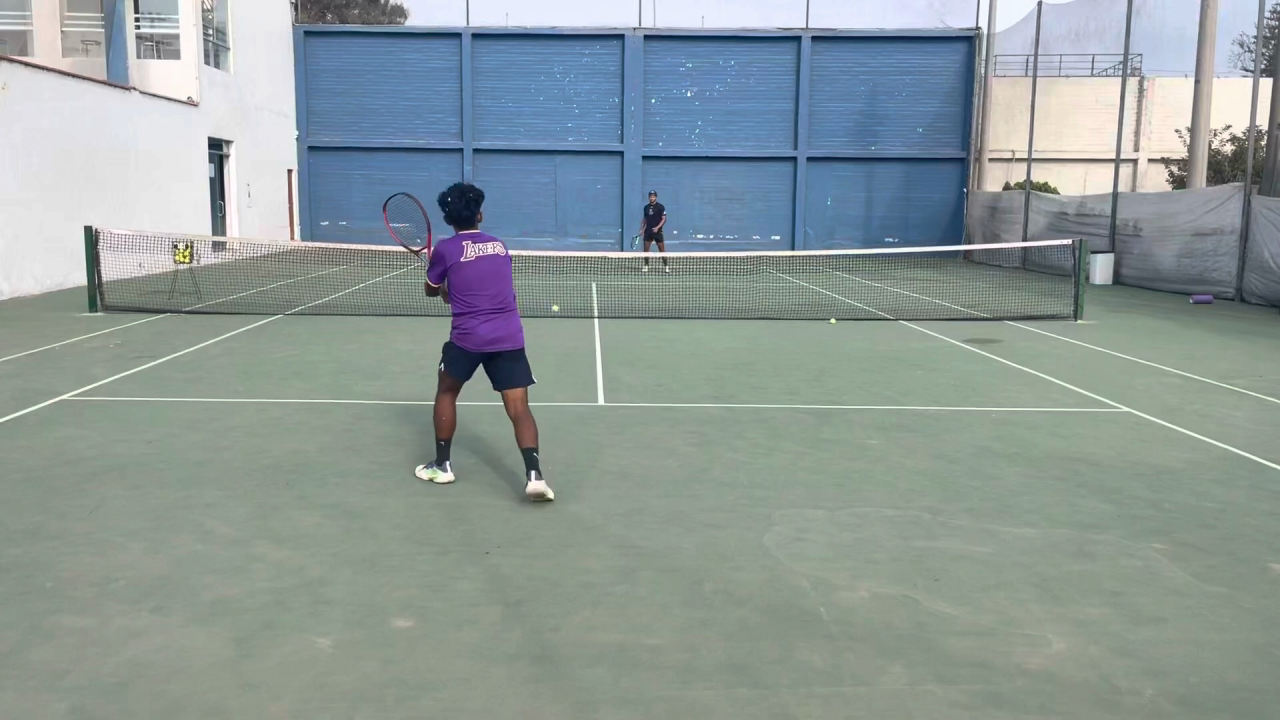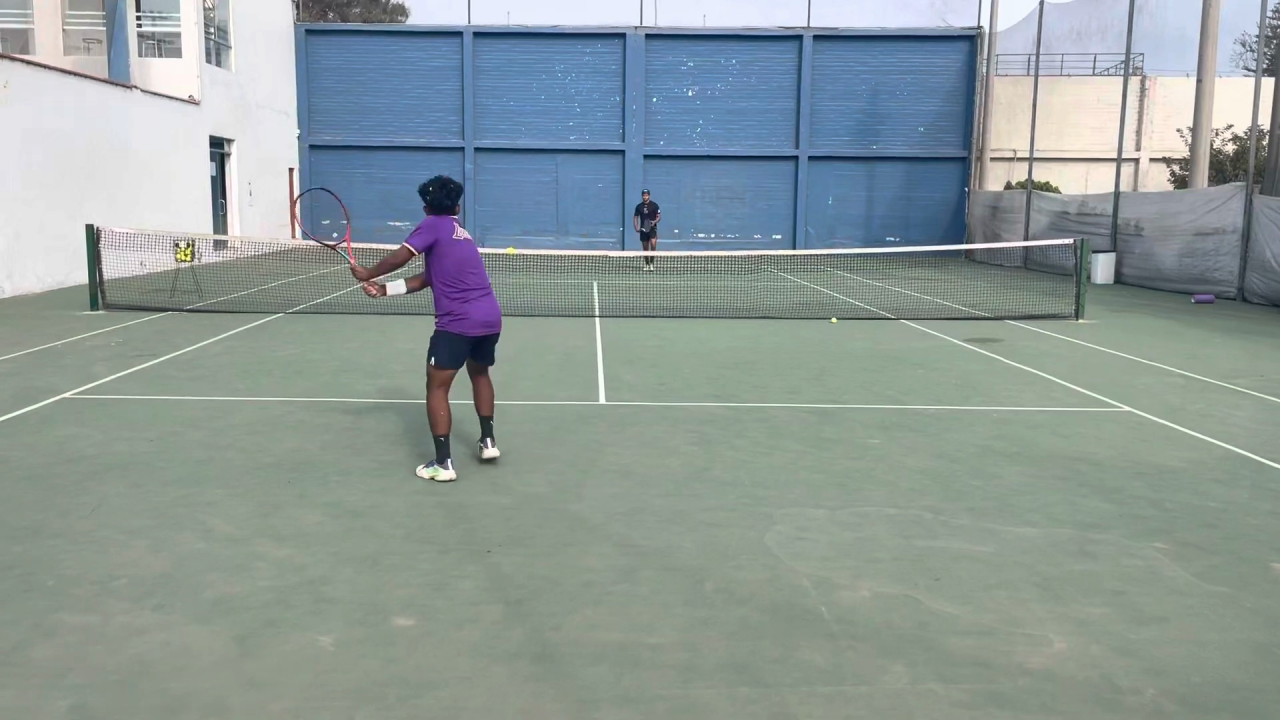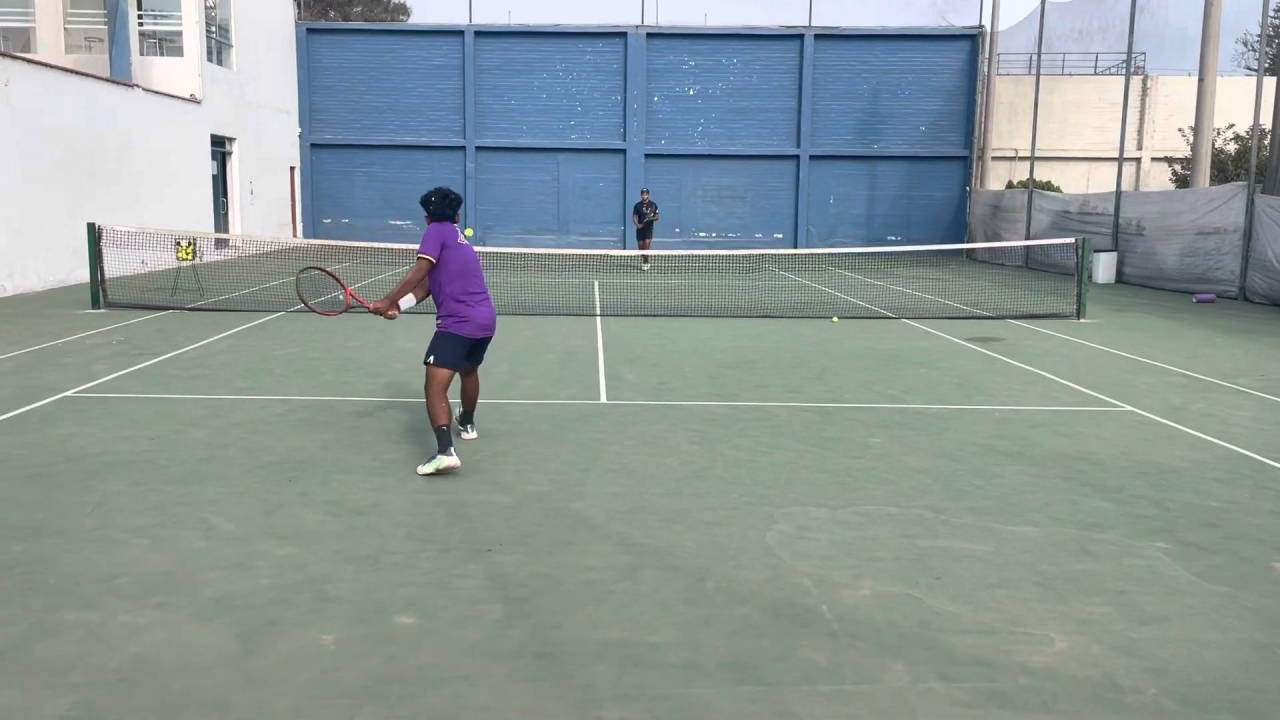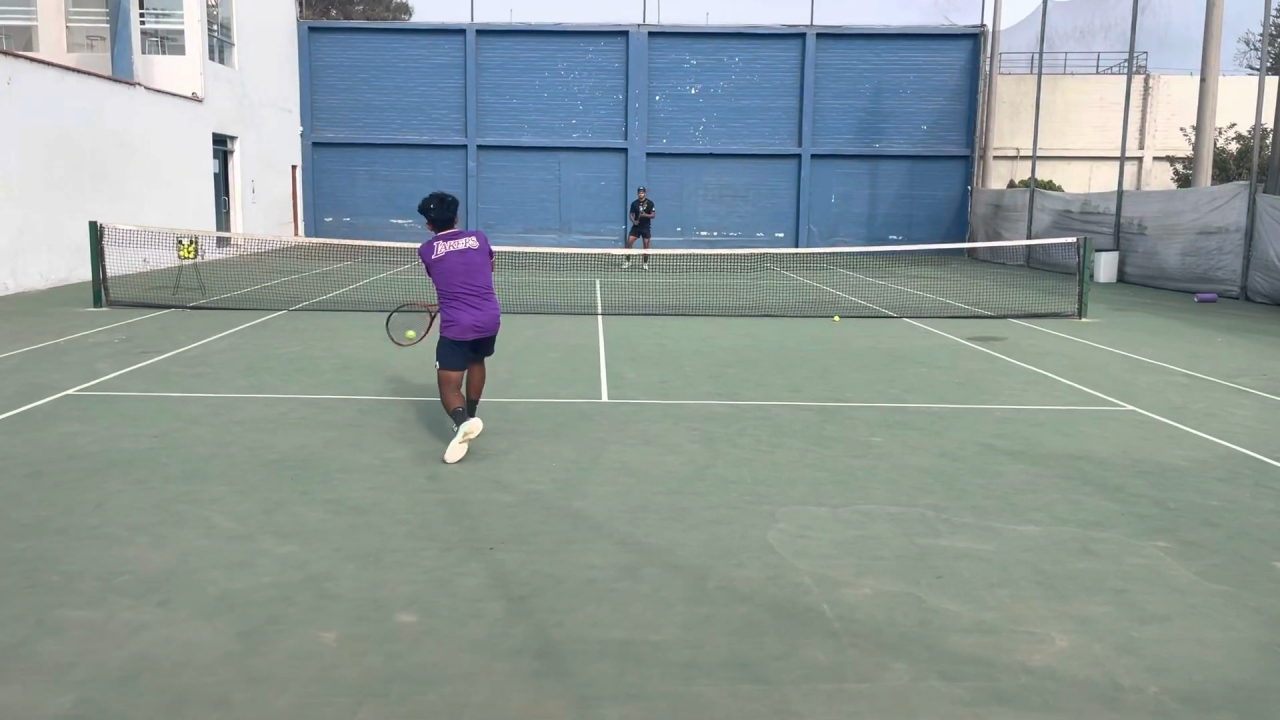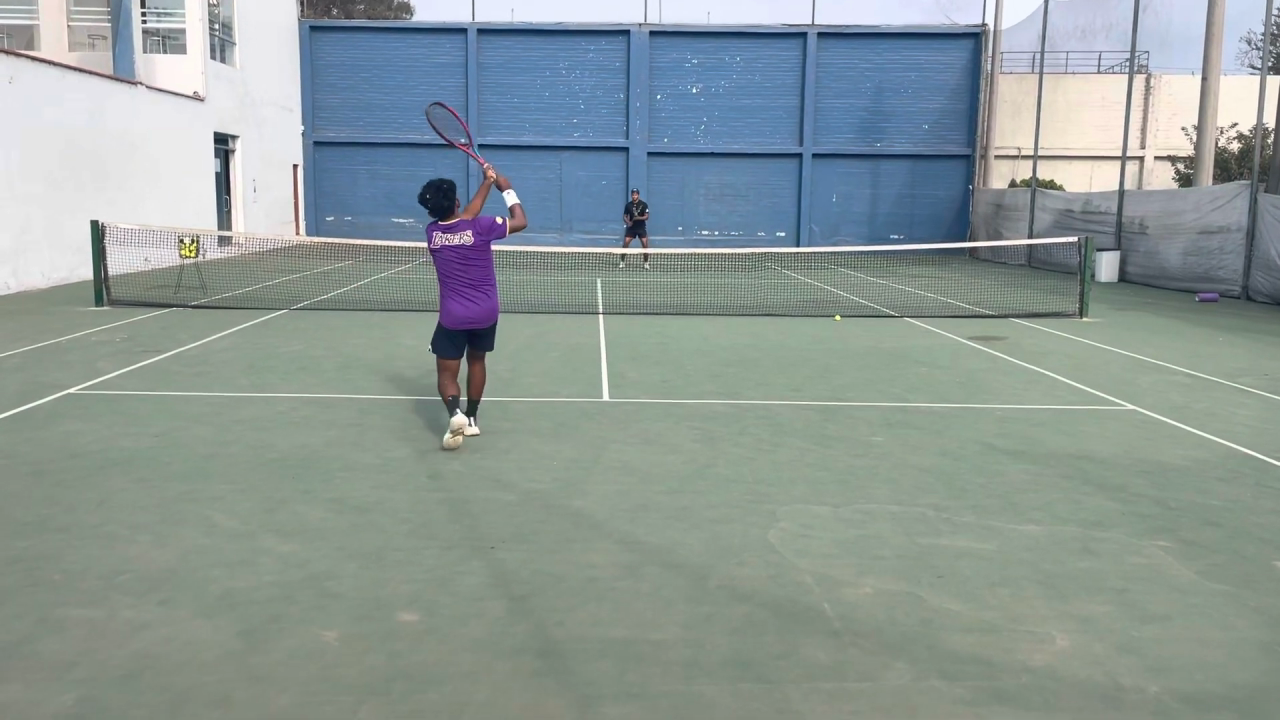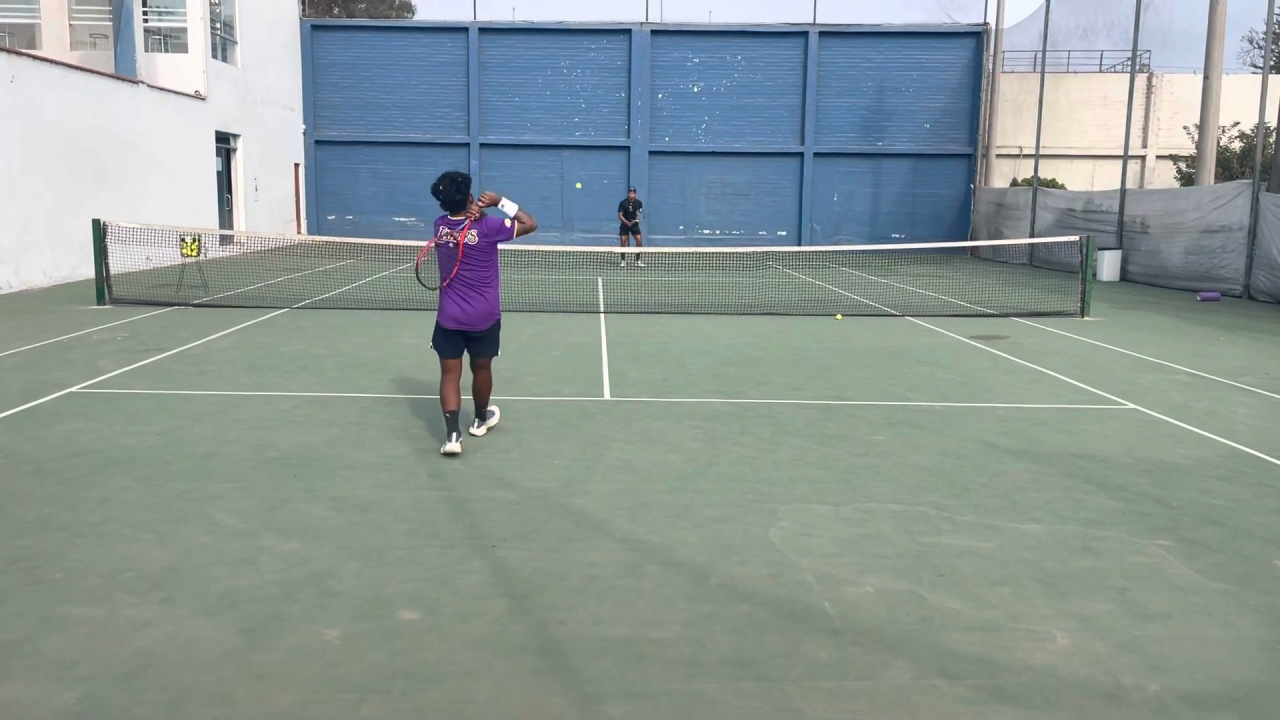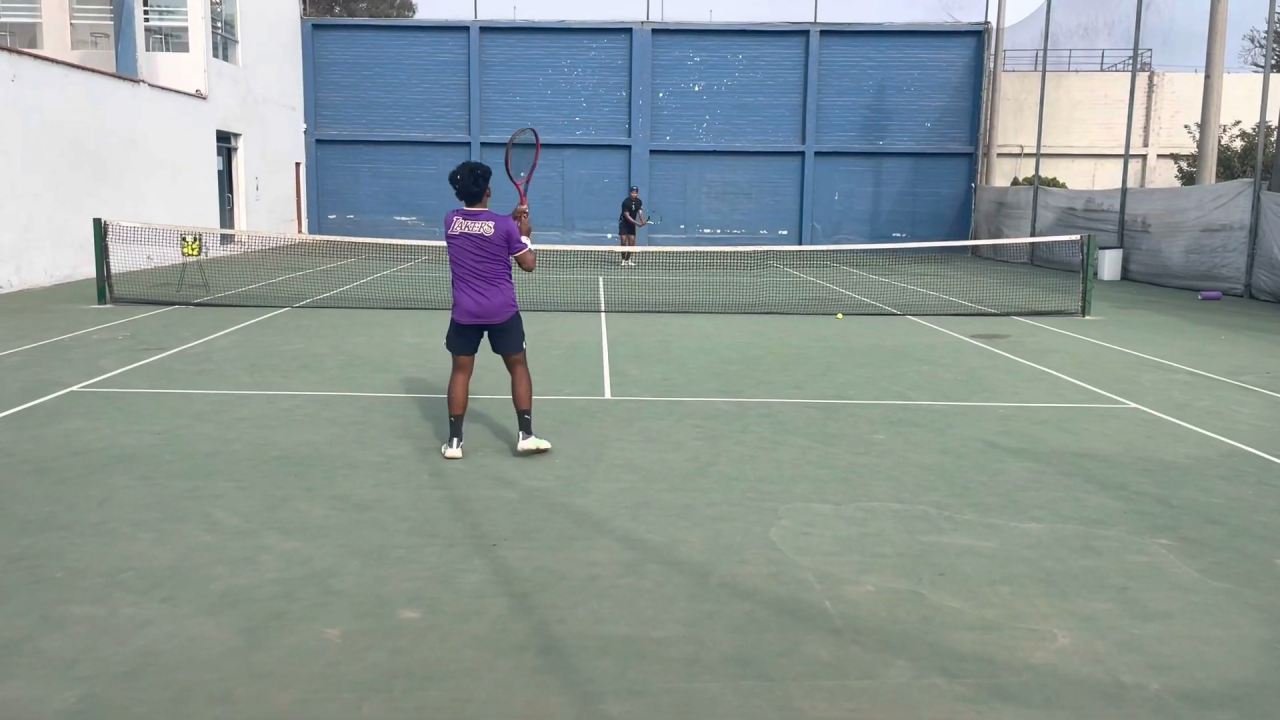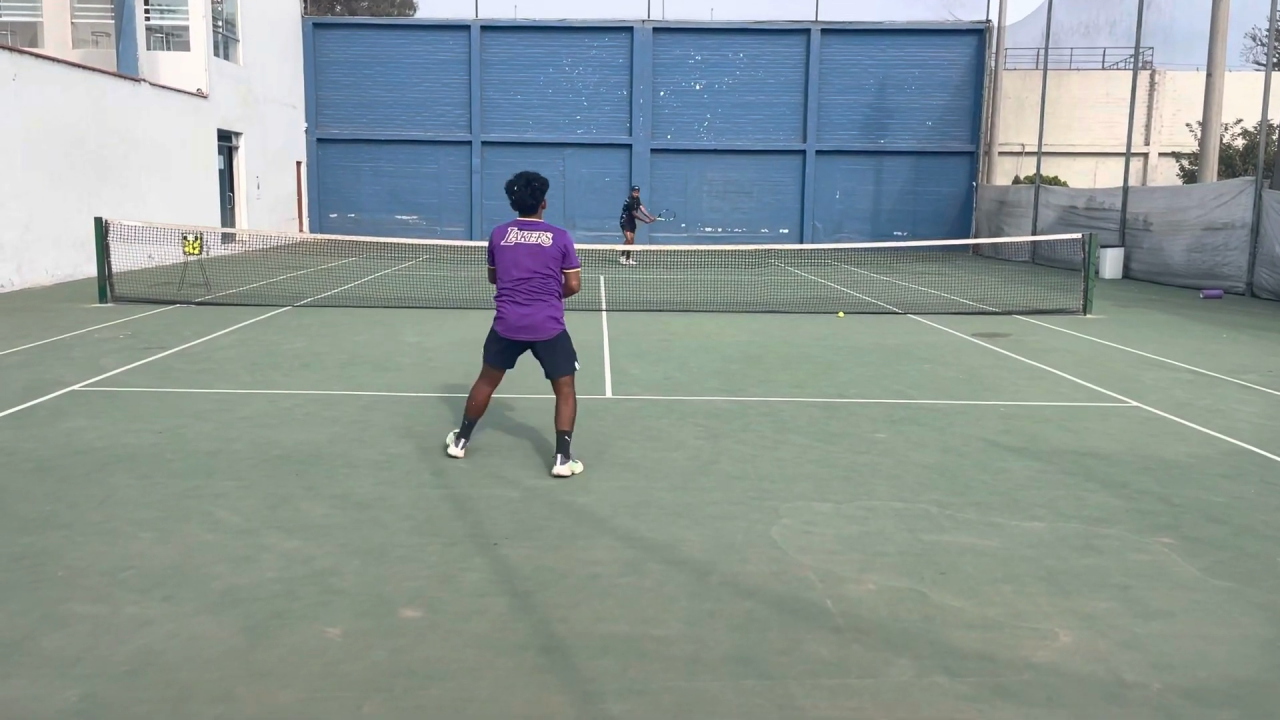
dt=0.3s
person 1, frame 1
left shoulder: (444, 249)
right shoulder: (500, 246)
left elbow: (433, 289)
left hip: (468, 339)
right hip: (509, 337)
left knee: (446, 393)
right knee: (519, 410)
left ankle: (442, 466)
right ankle: (534, 474)
person 1, frame 2
left shoulder: (434, 225)
right shoulder: (461, 234)
left elbow: (400, 257)
right elbow: (427, 278)
left wrist: (367, 275)
right wrist: (385, 288)
left hip: (457, 323)
right hip: (491, 319)
left knee: (437, 389)
right knee: (480, 374)
left ankle: (442, 463)
right ankle: (488, 440)
person 1, frame 3
left shoulder: (437, 232)
right shoulder: (460, 239)
left elbow: (419, 273)
right elbow: (428, 284)
left wrist: (389, 301)
right wrist: (399, 306)
left hip: (458, 323)
right hip: (486, 320)
left knee: (435, 388)
right knee: (468, 370)
left ankle: (445, 451)
right ankle: (467, 423)
person 1, frame 4
left shoulder: (426, 250)
right shoulder: (478, 238)
left hip: (457, 325)
right hip: (490, 319)
left knee: (449, 387)
right knee: (476, 361)
left ankle: (464, 421)
right ankle: (470, 416)
person 1, frame 5
left shoulder: (431, 232)
right shoulder: (480, 227)
right elbow: (521, 222)
left wrist: (486, 185)
right wrist: (505, 188)
left hip: (452, 316)
right hip: (485, 313)
left knee: (446, 373)
right knee: (476, 361)
left ankle: (455, 413)
right ankle: (470, 418)
person 1, frame 6
left shoulder: (439, 226)
right shoulder: (488, 226)
right elbow: (530, 224)
left wrist: (477, 211)
right wrist: (499, 201)
left hip: (449, 316)
right hip: (485, 315)
left knee: (450, 374)
right knee: (482, 368)
left ankle: (453, 435)
right ankle: (480, 419)
person 1, frame 7
left shoulder: (450, 221)
right shoulder: (504, 225)
right elbow: (529, 265)
right wrist: (524, 233)
left hip: (464, 312)
right hip: (503, 310)
left knee: (461, 373)
right knee: (519, 368)
left ankle: (454, 441)
right ankle: (526, 434)
person 1, frame 8
left shoulder: (499, 234)
right shoulder: (560, 237)
right elbow: (573, 285)
left hip: (507, 324)
right hip: (548, 326)
left knee: (487, 381)
right knee: (565, 390)
left ankle: (460, 440)
right ankle: (563, 458)
